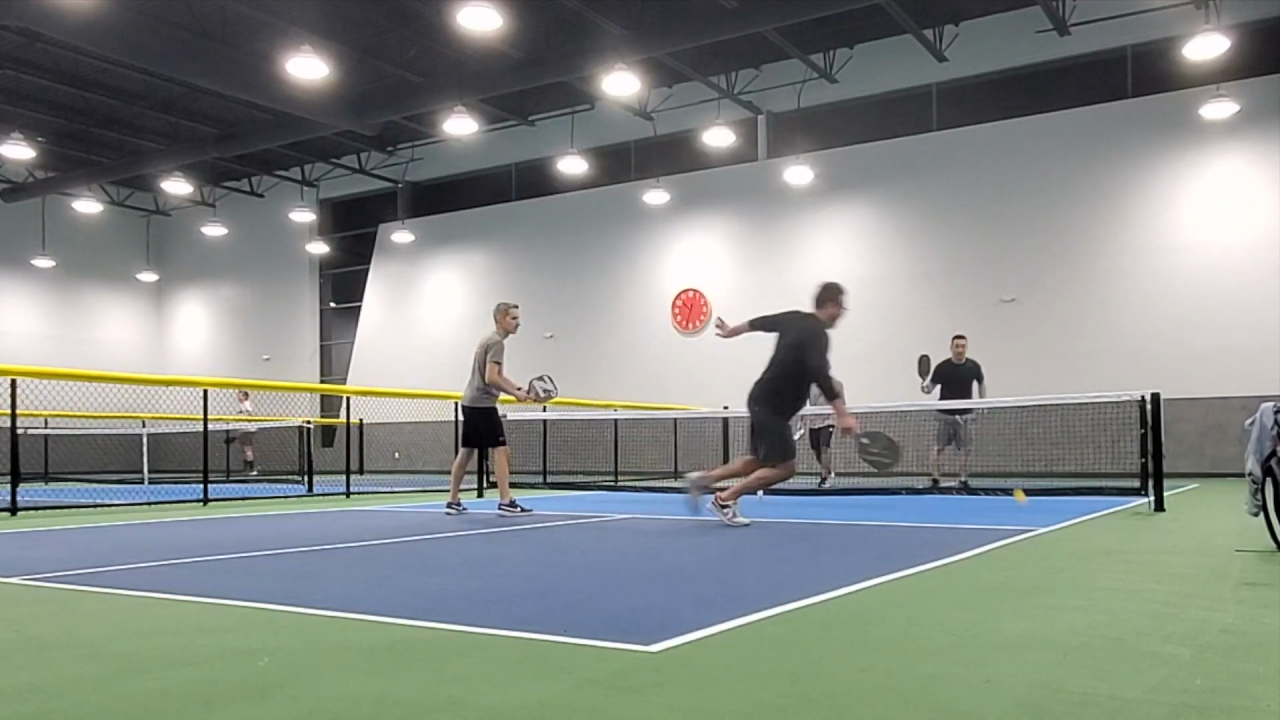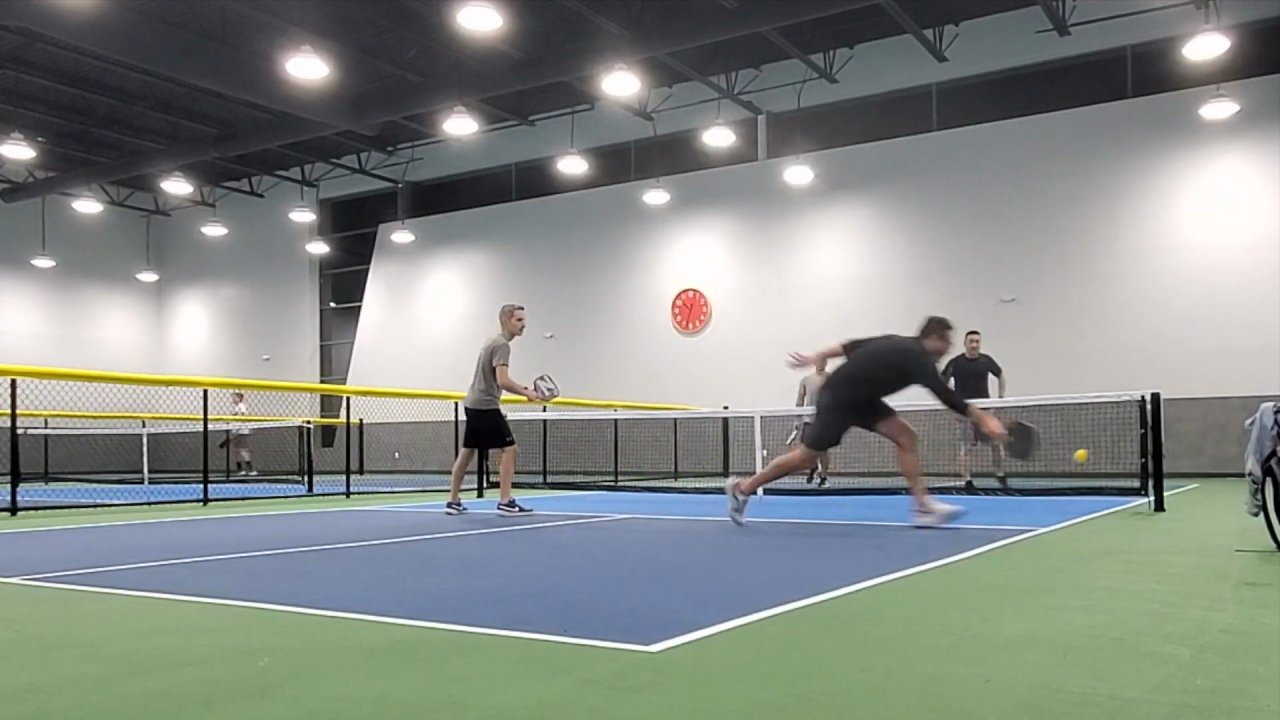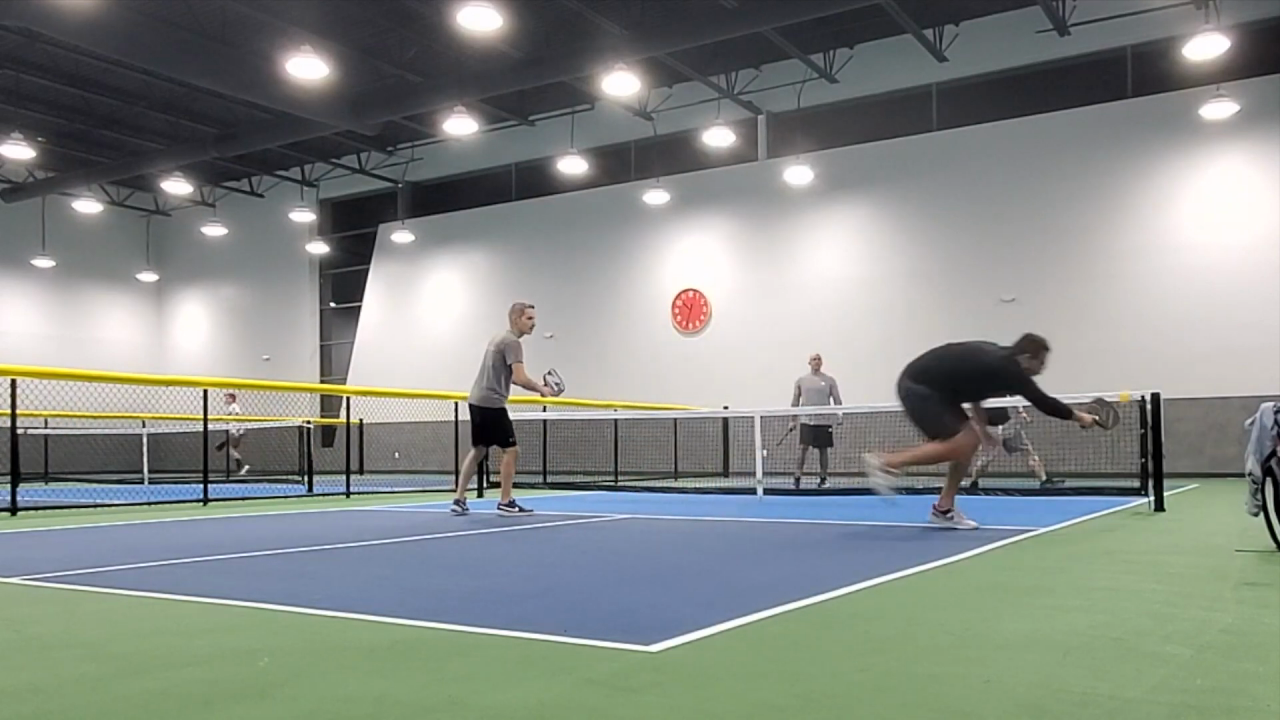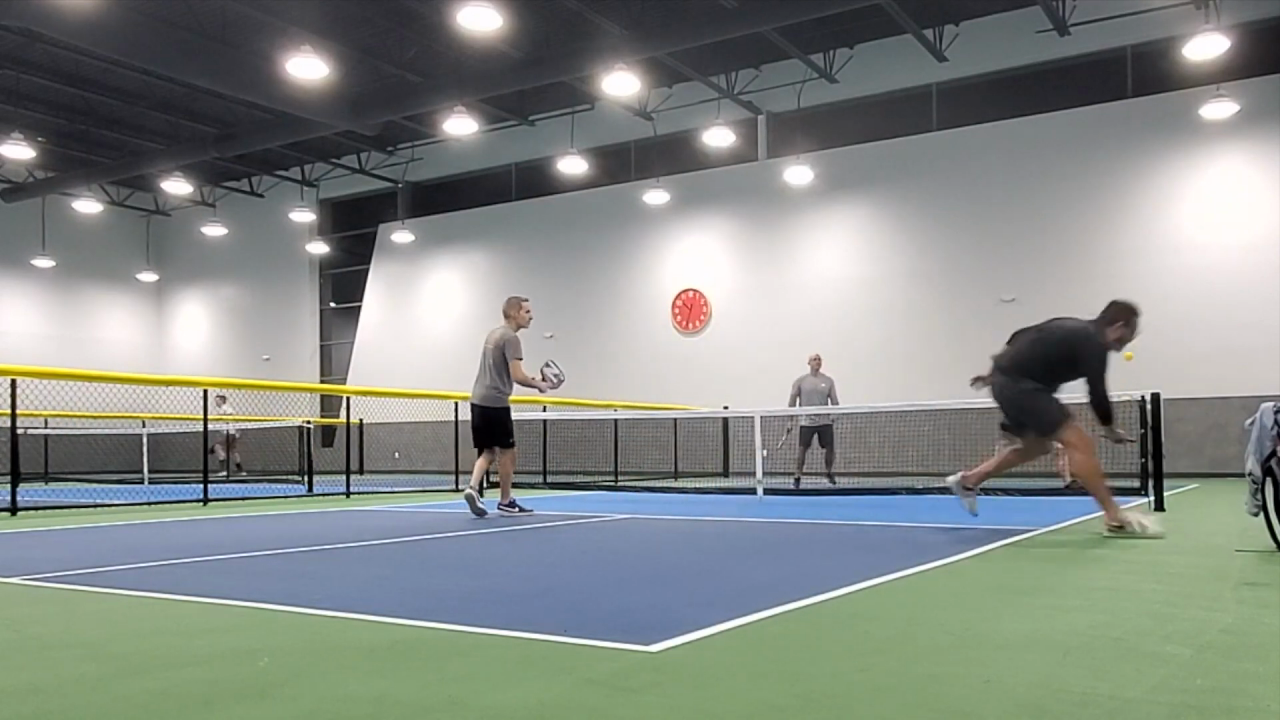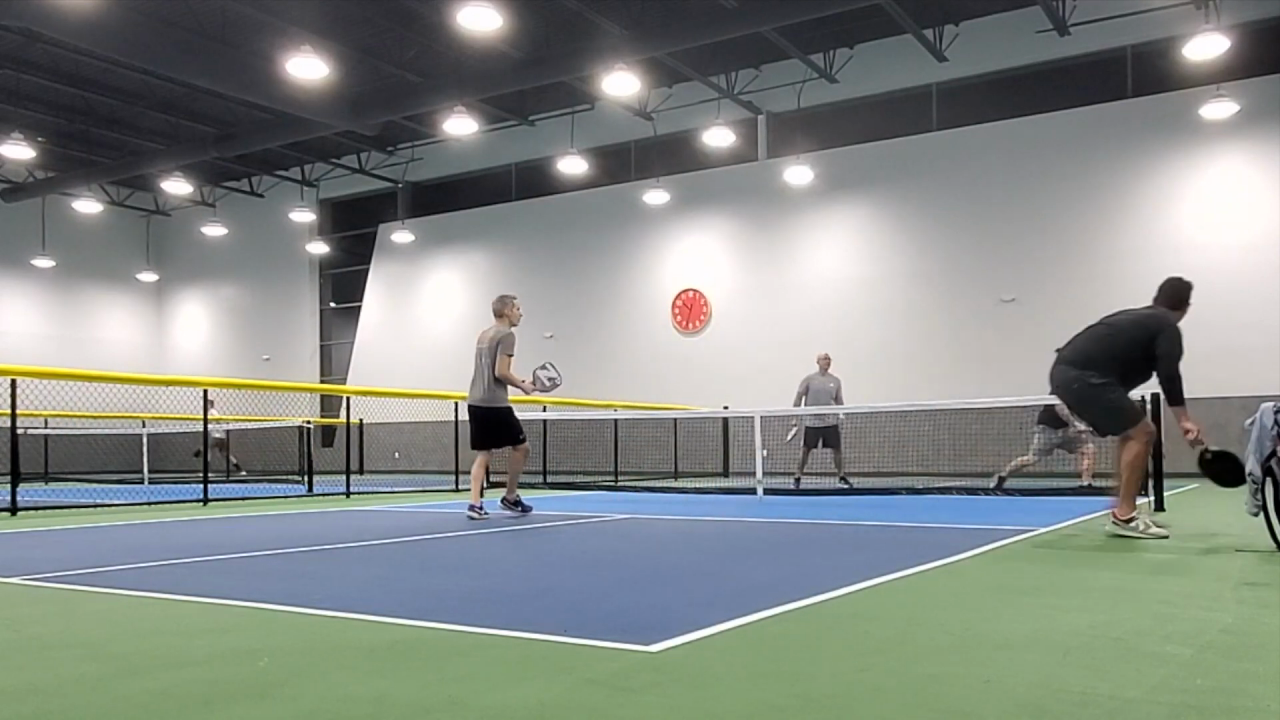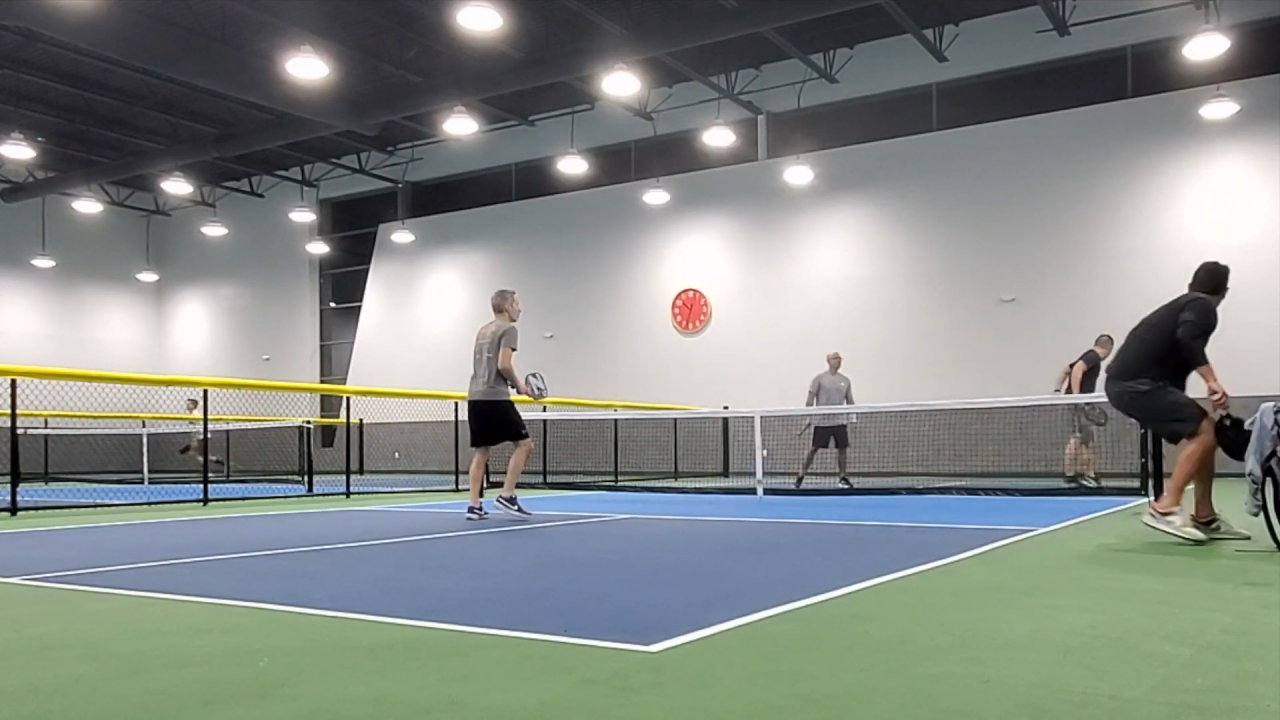
dt=0.2s
person 1, frame 1
left shoulder: (796, 319)
right shoulder: (816, 333)
left elbow: (758, 323)
right elbow: (821, 375)
left wrist: (731, 330)
right wrist: (842, 414)
left hip: (770, 402)
right hip: (769, 405)
left knee: (757, 463)
right knee: (784, 468)
left ankle: (702, 479)
right ankle: (724, 500)
person 1, frame 2
left shoulder: (897, 345)
right shoulder: (917, 358)
left elbow: (850, 346)
right elbow: (943, 392)
left wrist: (814, 358)
right wrist: (982, 419)
left hip: (858, 398)
right hip: (838, 397)
left knee: (906, 437)
right knee: (806, 456)
left ankle: (924, 506)
right ankle: (741, 489)
person 1, frame 3
left shoulder: (995, 357)
right shoulder: (1011, 370)
right elbow: (1043, 402)
left wrist: (980, 419)
right wrist: (1079, 417)
left hip: (923, 384)
right hip: (917, 386)
left knee: (969, 440)
right knee: (958, 446)
left ankle: (943, 509)
right ankle: (886, 463)
person 1, frame 4
left shoulder: (1070, 327)
right shoulder: (1093, 343)
left elbow: (1019, 337)
right elbow: (1097, 395)
left wrist: (996, 370)
right wrist: (1111, 429)
left hip: (1006, 380)
right hip: (1017, 384)
left knee: (1033, 444)
right knee: (1077, 440)
left ankle: (967, 482)
right ankle: (1115, 518)
person 1, frame 5
left shoulder: (1129, 316)
right shoulder: (1169, 329)
left elbow: (1084, 340)
right elbow: (1169, 373)
right wrist: (1185, 419)
left hip: (1065, 372)
right hip: (1082, 378)
left knee: (1133, 435)
right knee: (1142, 434)
left ankle: (1123, 508)
right ankle: (1123, 516)
person 1, frame 6
left shoulder: (1175, 308)
right shoulder: (1201, 306)
right elbow: (1188, 337)
right wrist: (1212, 380)
left hip: (1126, 382)
right hip: (1137, 385)
left knee: (1200, 433)
right knee: (1205, 433)
left ankle: (1205, 519)
right ankle: (1164, 509)
person 2, frame 1
left shoulder: (490, 340)
right shoulder: (496, 343)
left elbow: (499, 376)
right elbow: (491, 379)
left wrist: (520, 389)
right wrist: (515, 393)
left hip: (471, 403)
right hip: (482, 404)
left knee: (466, 451)
right knee: (501, 450)
left ankle: (453, 501)
right ankle: (506, 502)
person 2, frame 2
left shoulder: (494, 341)
right shoulder: (501, 345)
right elbow: (503, 382)
left wrist: (525, 389)
right wrist: (527, 393)
left hip: (473, 404)
right hip: (486, 406)
left knee: (467, 452)
right knee: (509, 449)
left ankle: (453, 502)
right ankle: (506, 502)
person 2, frame 3
left shoulder: (499, 338)
right shoulder: (512, 343)
right elbow: (520, 378)
left wrist: (536, 385)
right wrist: (541, 389)
left hip: (477, 401)
right hip: (492, 403)
left knee: (478, 450)
right knee: (510, 450)
left ankle: (460, 497)
right ankle: (506, 502)
person 2, frame 4
left shoulder: (494, 334)
right shoulder: (511, 338)
right elbow: (516, 376)
left wrist: (531, 381)
right wrist: (538, 385)
left hip: (478, 400)
right hip: (495, 403)
left knee: (488, 453)
right knee: (507, 451)
left ankle: (473, 488)
right ankle: (506, 502)
person 2, frame 5
left shoulder: (484, 335)
right shoulder: (506, 335)
right elbow: (501, 372)
left wrist: (518, 382)
right wrist: (522, 386)
left hip: (475, 402)
right hip: (495, 403)
left knee: (483, 454)
right knee: (521, 447)
left ankle: (475, 504)
right ankle: (511, 497)
person 2, frame 6
left shoulder: (483, 331)
right shoulder: (508, 329)
right elbow: (504, 364)
left wrist: (511, 383)
right wrist: (518, 384)
left hip: (476, 396)
right hip: (496, 398)
left knee: (481, 451)
right knee: (523, 444)
left ankle: (474, 505)
right ankle: (507, 496)
